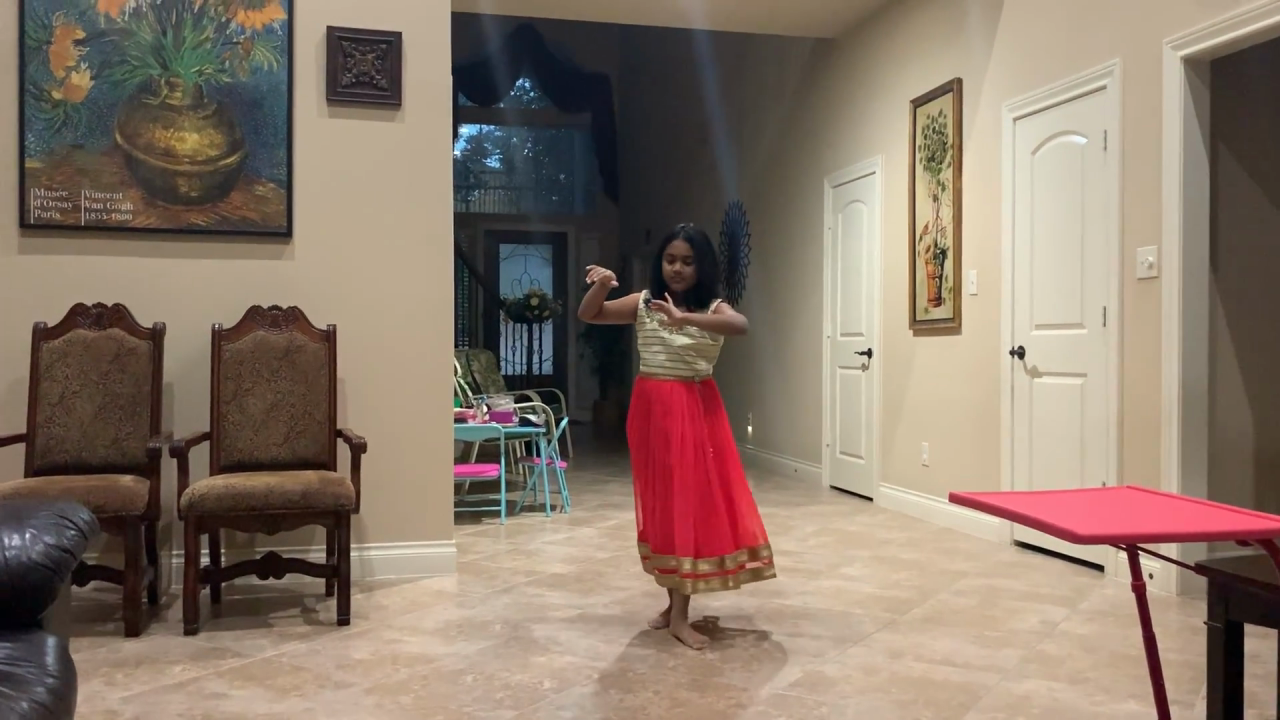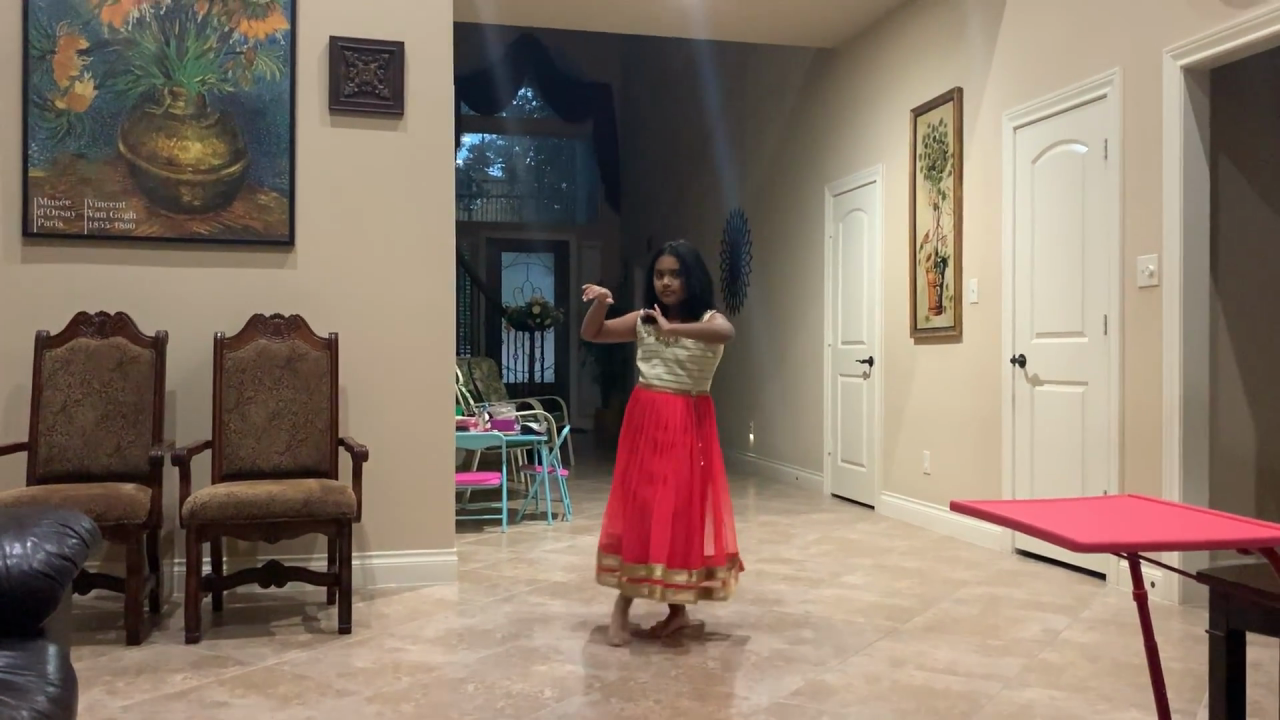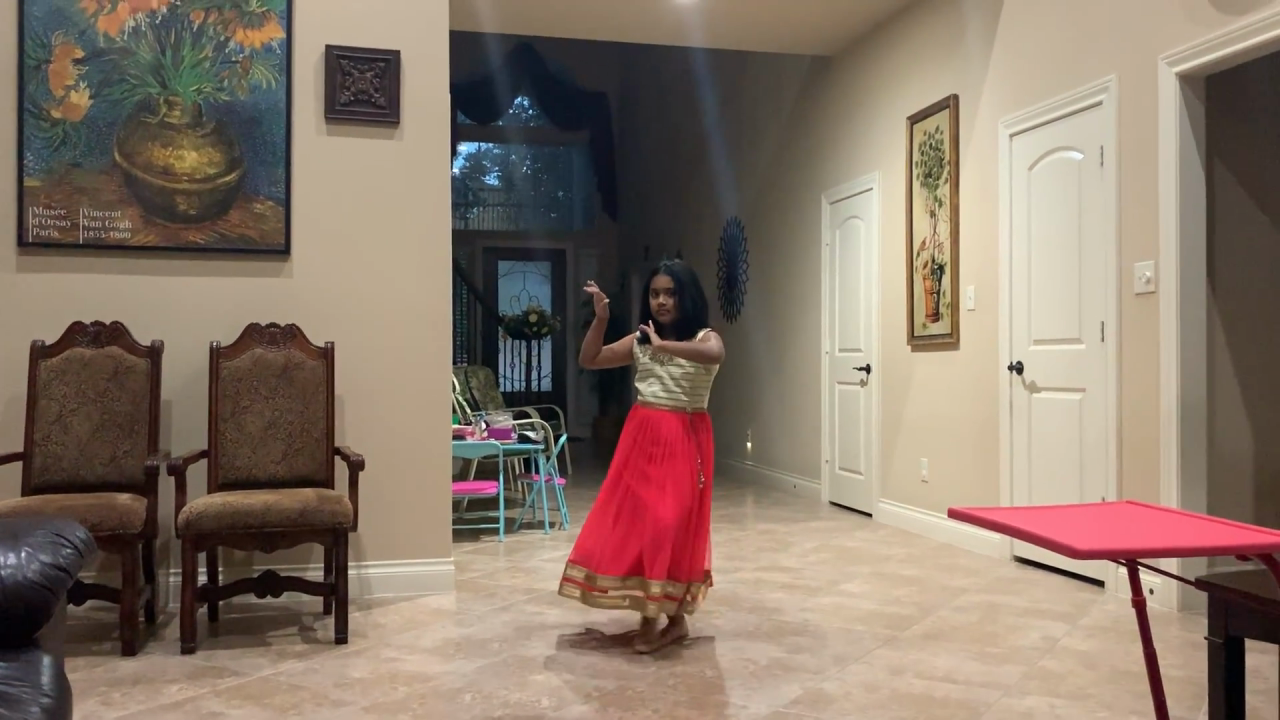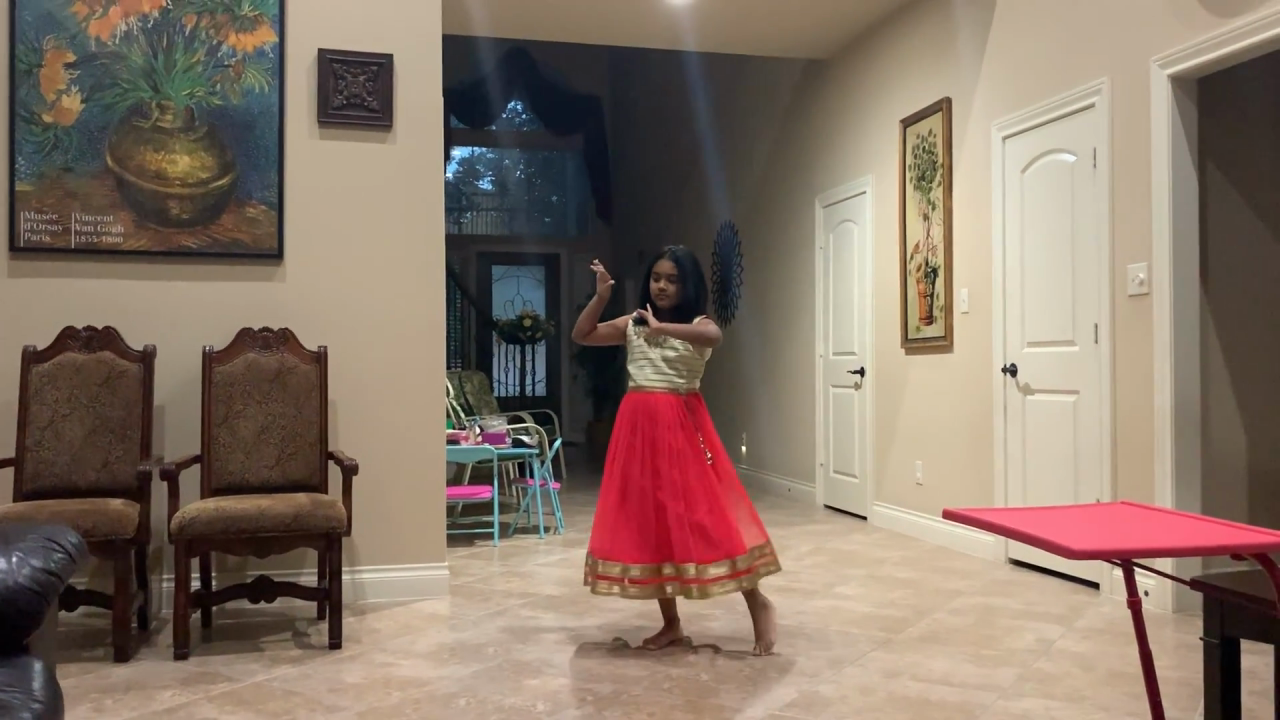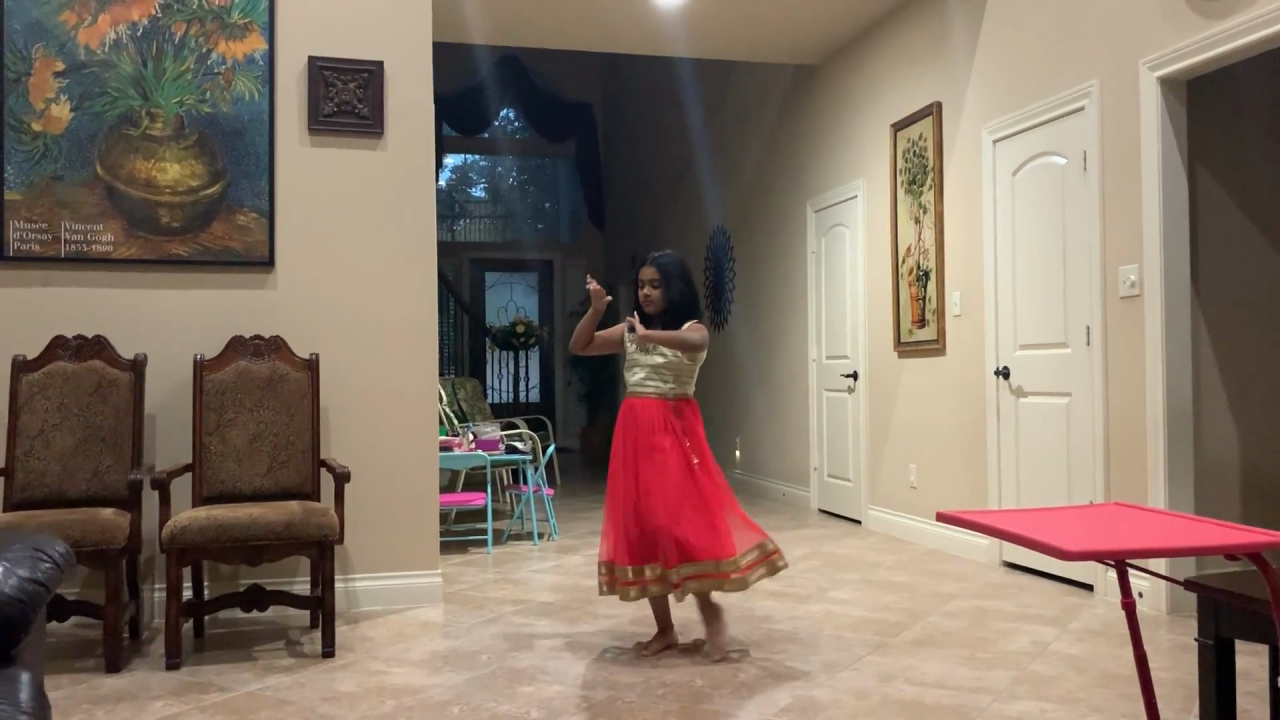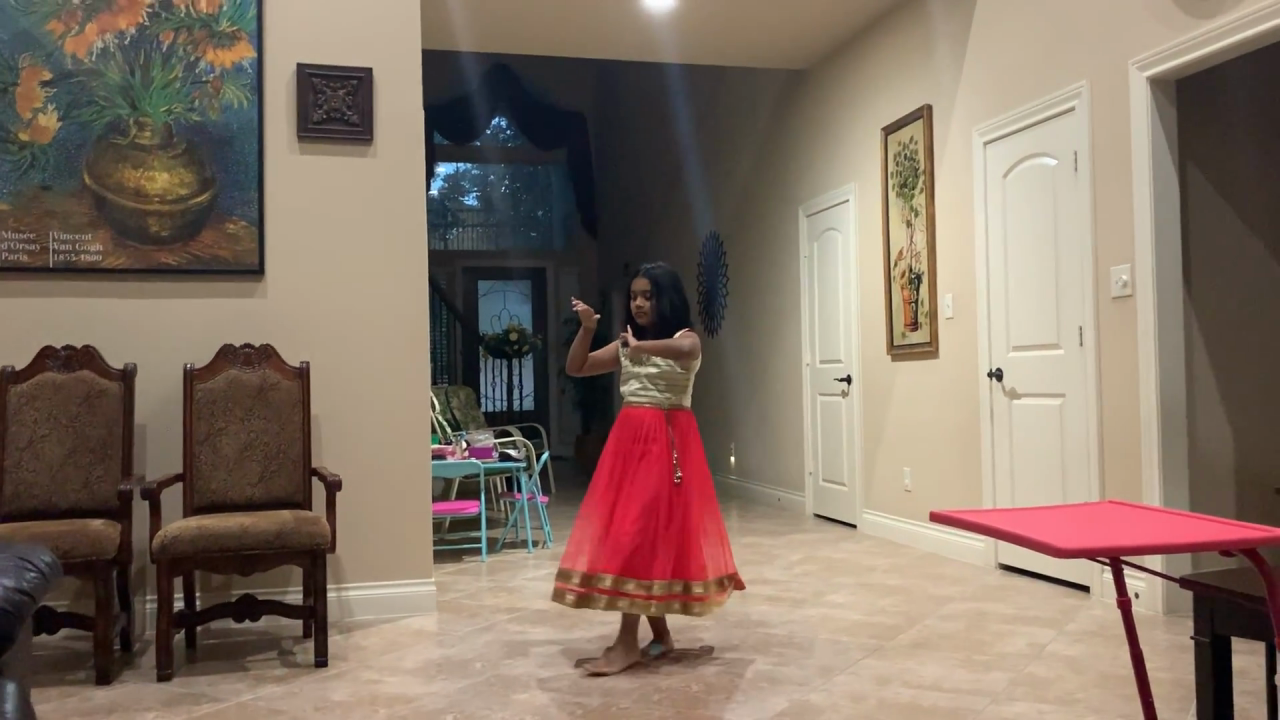
dt=0.3s
person 1, frame 1
left shoulder: (713, 309)
right shoulder: (643, 303)
left elbow: (741, 325)
right elbow: (588, 314)
left wrist: (681, 318)
right wrist: (601, 286)
left hip: (696, 408)
right hip: (650, 408)
left knee: (697, 499)
right knee: (662, 499)
left ankle: (681, 611)
right ankle: (676, 604)
person 1, frame 2
left shoulder: (707, 320)
right shoulder: (643, 320)
left elbow: (727, 332)
right elbow: (591, 334)
left wrist: (672, 329)
right wrist: (599, 303)
left hip: (689, 421)
right hip: (645, 419)
left knee: (678, 509)
right knee: (639, 508)
left ankle: (677, 608)
right ankle: (635, 608)
person 1, frame 3
left shoulder: (704, 337)
right shoulder: (639, 340)
left elbow: (715, 354)
right elbow: (588, 360)
left wrist: (664, 345)
right wrist: (601, 317)
left hip: (684, 438)
right hip: (642, 437)
left knee: (669, 523)
right knee: (630, 521)
left ankle: (658, 613)
right ankle: (674, 618)
person 1, frame 4
left shoulder: (697, 325)
right shoulder: (632, 324)
left elbow: (713, 336)
right elbow: (580, 335)
left wrist: (660, 327)
right wrist: (601, 296)
left hip: (682, 423)
right hip: (638, 423)
left knee: (704, 512)
right knee: (642, 516)
left ankle: (758, 603)
right ankle: (671, 623)
person 1, frame 5
left shoulder: (691, 329)
right shoulder: (629, 330)
left elbow: (695, 343)
right elbow: (578, 346)
left wrist: (647, 335)
right wrist: (596, 308)
left hip: (674, 428)
right hip: (632, 428)
left knee: (679, 518)
right knee: (638, 521)
left ankle: (709, 609)
right ankle: (664, 627)
person 1, frame 6
left shoulder: (685, 339)
right shoulder: (624, 345)
left elbow: (683, 351)
right elbow: (575, 369)
left wrist: (640, 346)
right wrist: (586, 328)
left hip: (667, 439)
right hip: (628, 439)
left knee: (642, 530)
right knee: (623, 532)
left ankle: (626, 643)
right ankle: (660, 636)
